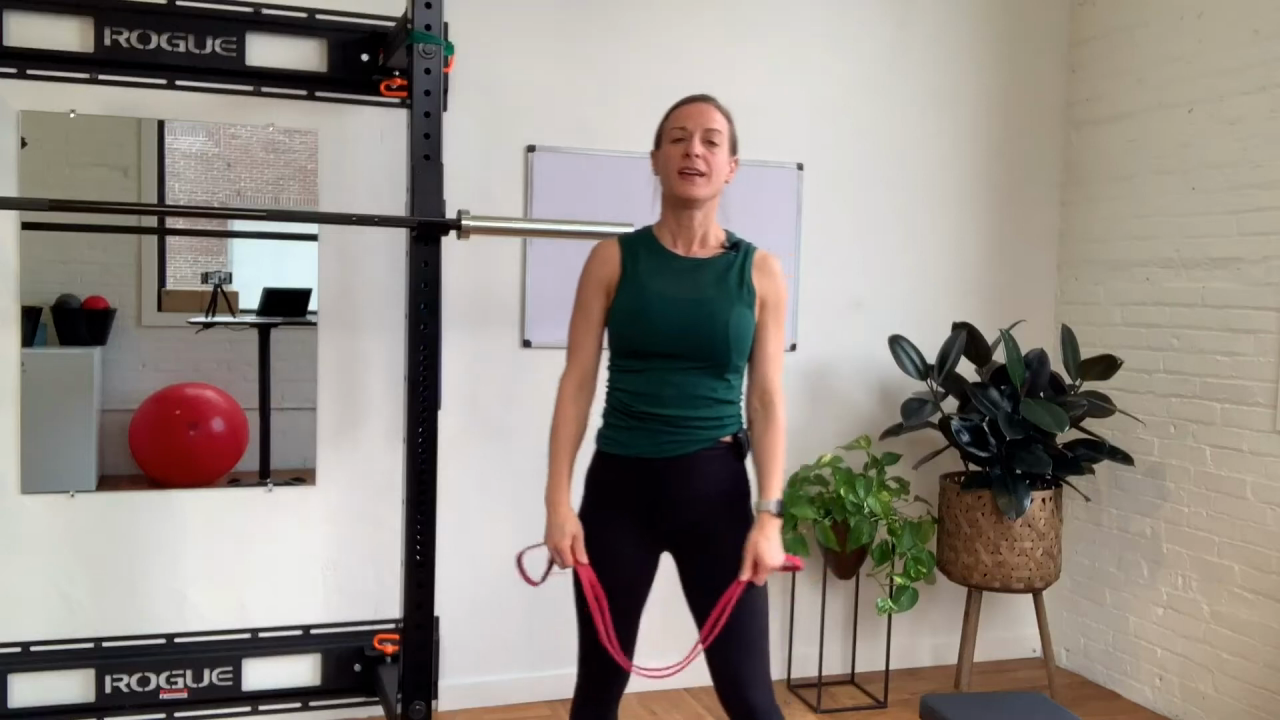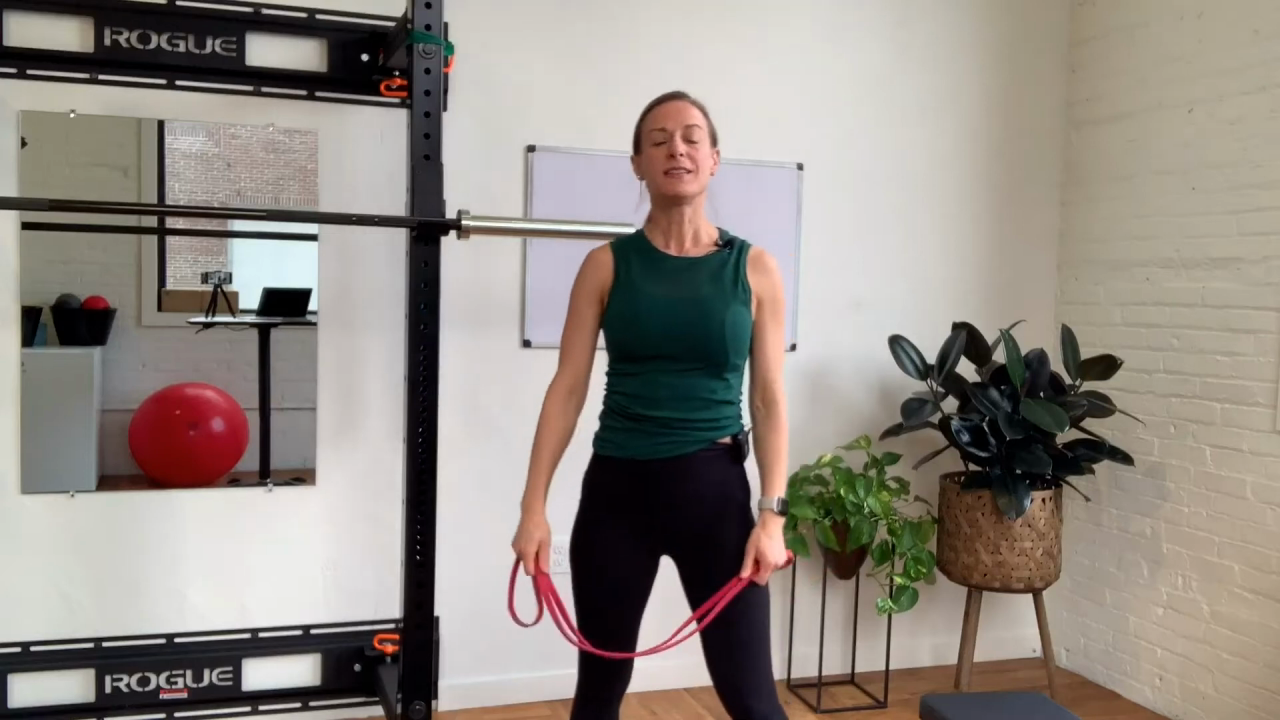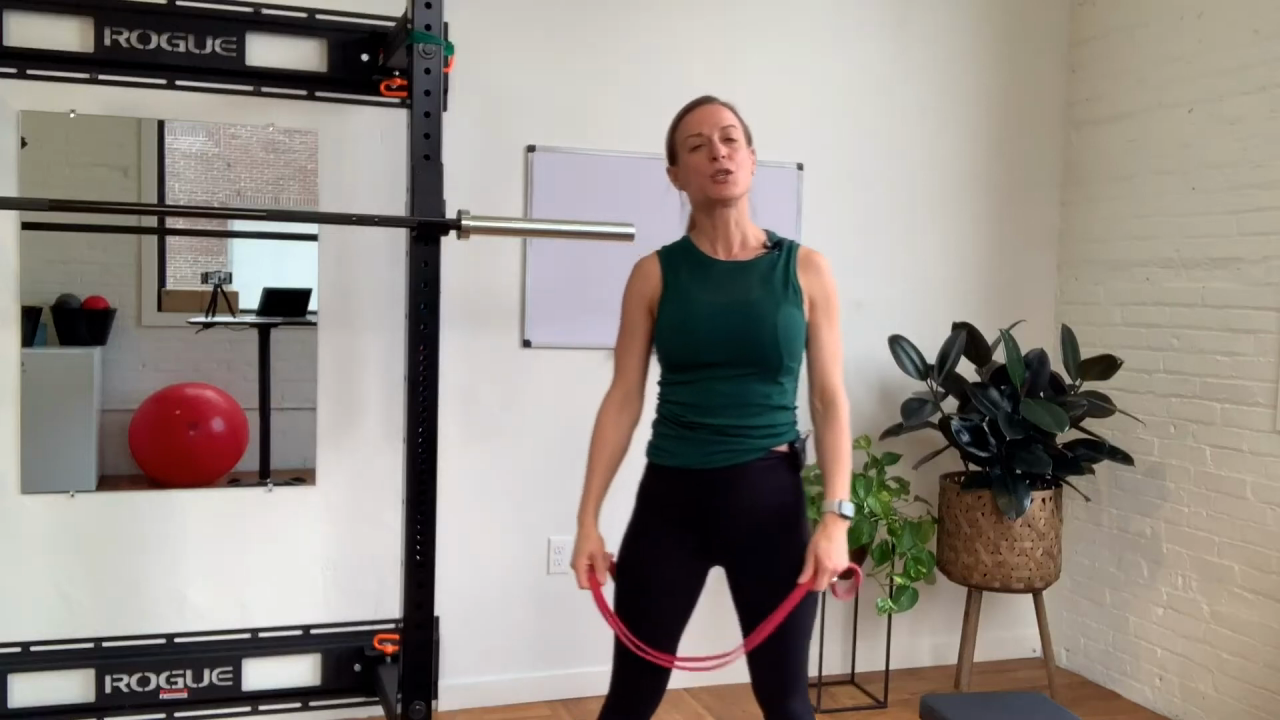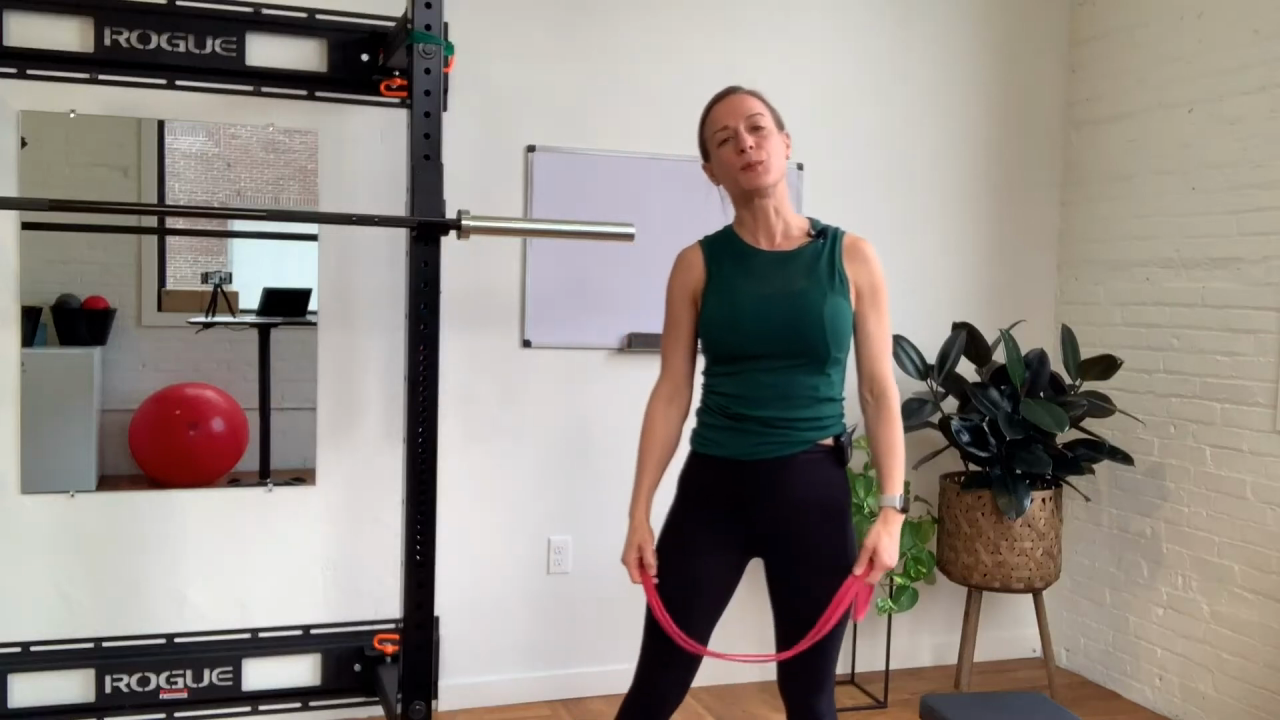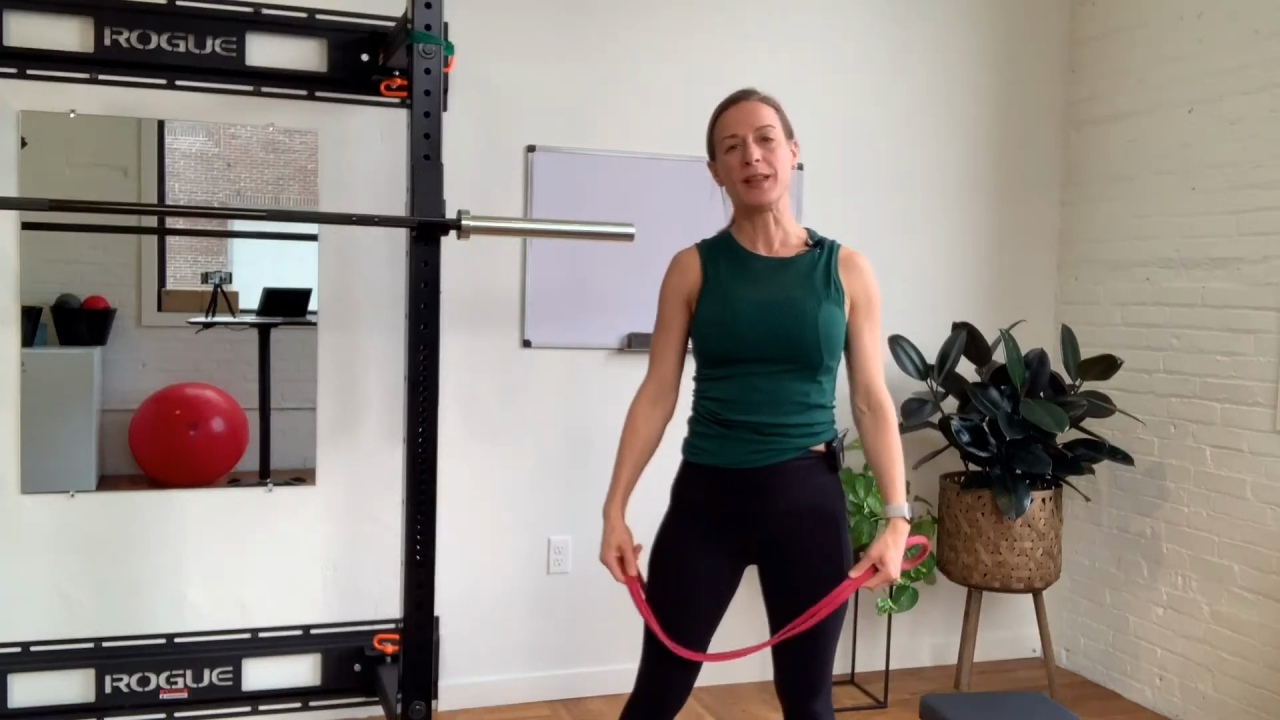
dt=0.3s
person 1, frame 1
left shoulder: (759, 272)
right shoulder: (613, 259)
left elbow: (766, 401)
right elbow: (577, 383)
left wrist: (769, 513)
right wrist: (559, 497)
left hip: (712, 486)
right hip: (619, 485)
person 1, frame 2
left shoulder: (754, 268)
right shoulder: (607, 265)
left elbow: (768, 399)
right elbow: (568, 387)
left wrist: (772, 512)
right wrist: (533, 506)
left hip: (712, 487)
right hip: (617, 488)
person 1, frame 3
left shoulder: (805, 269)
right shoulder: (655, 273)
left elbow: (829, 400)
right elbow: (623, 400)
left wrist: (837, 515)
right wrist: (588, 518)
left hip: (768, 498)
right hip: (671, 498)
person 1, frame 4
left shoulder: (851, 257)
right shoulder: (697, 264)
left elbow: (878, 391)
right elbow: (671, 393)
left wrist: (891, 509)
right wrist: (639, 513)
left hip: (811, 490)
right hip: (712, 489)
person 1, frame 5
left shoulder: (846, 269)
right shoulder: (693, 267)
left elbow: (871, 400)
right elbow: (657, 394)
left wrist: (896, 517)
right wrist: (615, 509)
left hip: (805, 497)
right hip: (705, 496)
